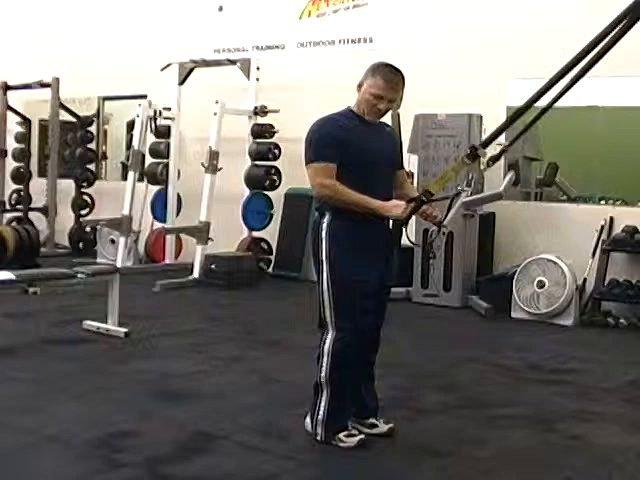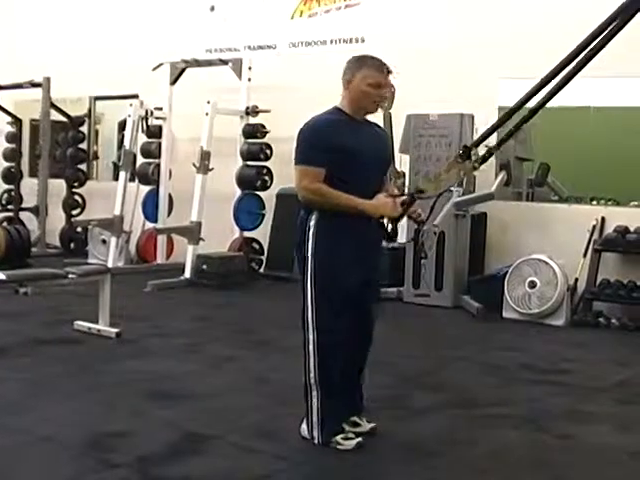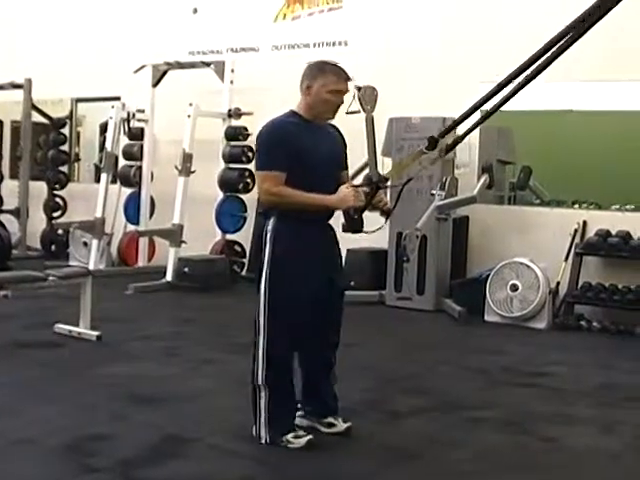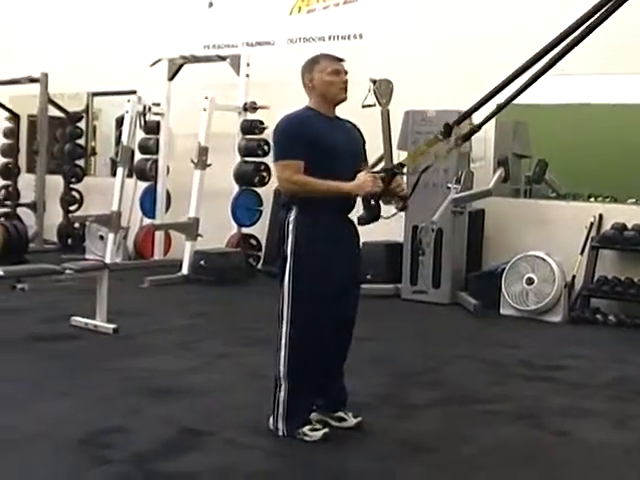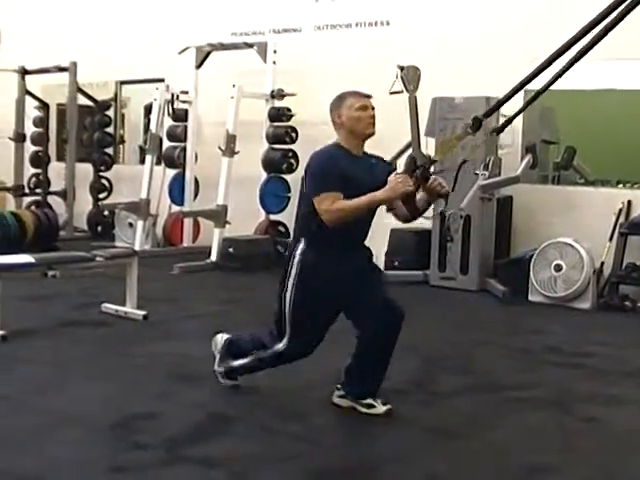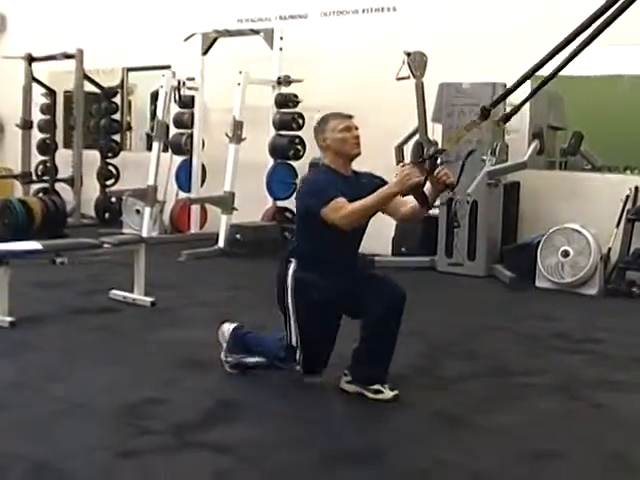
dt=0.7s
person 1, frame 1
left shoulder: (389, 136)
right shoulder: (329, 129)
left elbow: (399, 182)
right elbow: (322, 185)
left wrist: (420, 205)
right wrist: (382, 206)
left hip: (377, 239)
right hip: (340, 237)
left knee: (368, 329)
right knee: (342, 329)
left ankle: (362, 410)
right ankle: (326, 418)
person 1, frame 2
left shoulder: (378, 135)
right shoulder: (320, 130)
right elbow: (307, 188)
left wrist: (398, 203)
right wrist: (368, 206)
left hip: (365, 241)
right hip: (326, 240)
left knee: (360, 329)
right knee: (326, 334)
left ankle: (348, 409)
right ankle: (321, 422)
person 1, frame 3
left shoulder: (333, 136)
right shoulder: (278, 132)
right elbow: (269, 192)
left wrist: (366, 197)
right wrist: (331, 200)
left hip: (323, 238)
right hip: (287, 240)
left knee: (325, 329)
right knee: (280, 334)
left ankle: (318, 409)
right ankle: (274, 422)
person 1, frame 4
left shoulder: (351, 131)
right shoulder: (295, 125)
left elbow: (362, 179)
right elbow: (289, 181)
left wrist: (385, 186)
right wrist: (350, 187)
left hip: (343, 231)
right hip: (308, 231)
left knee: (339, 323)
right knee: (302, 326)
left ankle: (329, 403)
right ankle: (289, 415)
person 1, frame 5
left shoulder: (378, 166)
right shoulder: (324, 162)
left elbow: (405, 213)
right elbow: (331, 214)
left wrist: (427, 195)
right wrist: (386, 192)
left hip: (353, 258)
right hip: (313, 260)
left knee: (387, 318)
right knee: (293, 342)
left ankle: (356, 391)
right ankle: (228, 348)
person 1, frame 6
left shoulder: (367, 183)
right shoulder: (315, 184)
left elbow: (406, 212)
right elbow: (345, 218)
left wrist: (433, 191)
right wrist: (395, 187)
left hip: (346, 273)
right hip: (306, 278)
left knee: (390, 299)
right knee: (306, 362)
left ankle: (364, 376)
right ankle: (237, 339)
